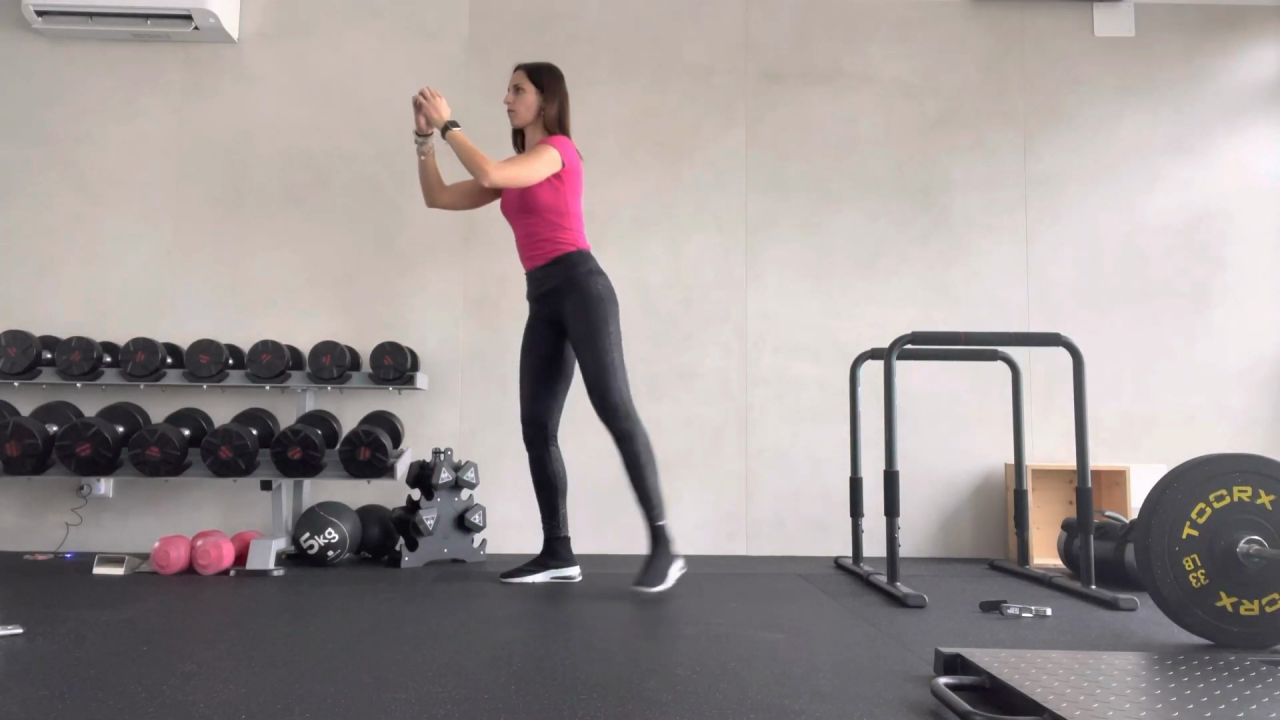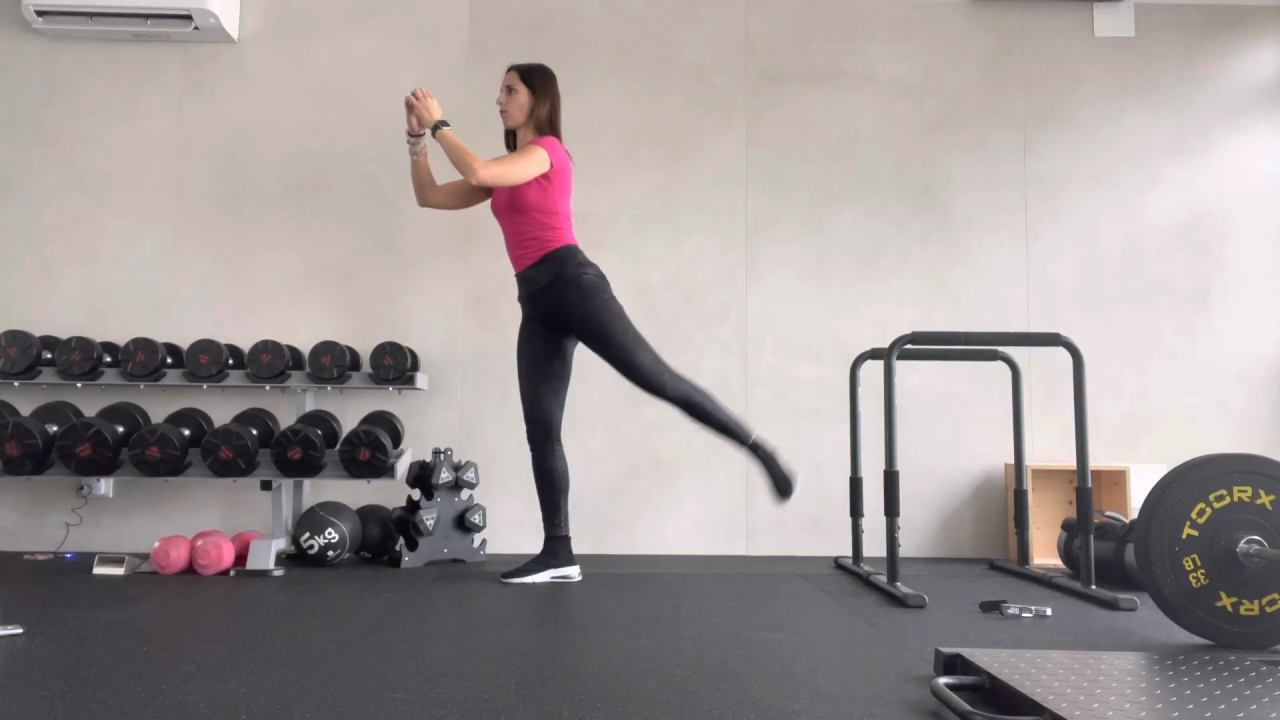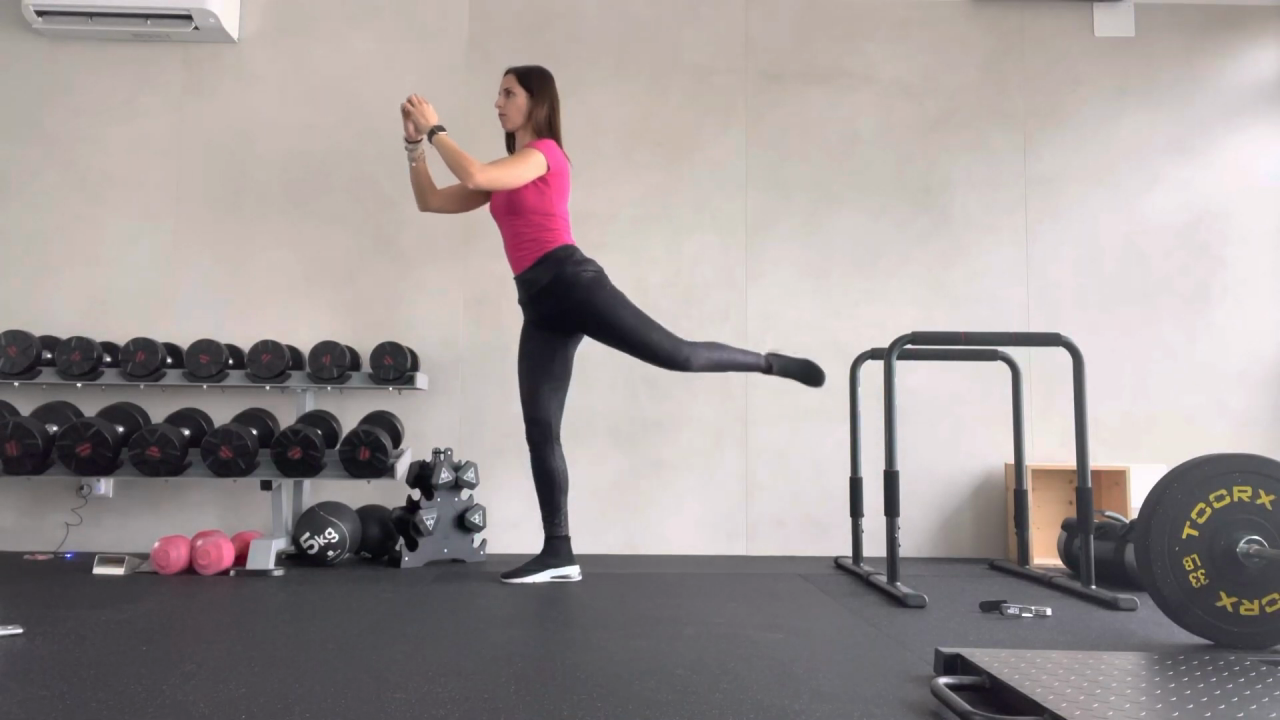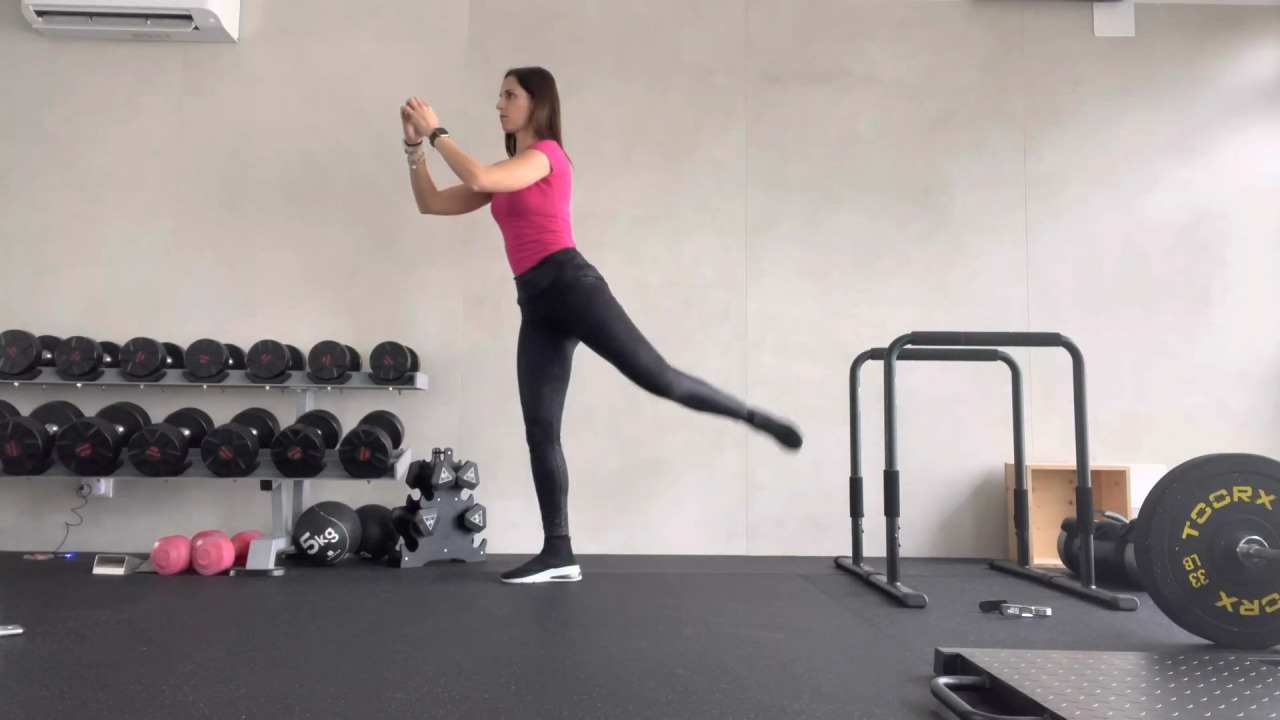
dt=0.2s
person 1, frame 1
left shoulder: (559, 149)
right shoulder: (521, 166)
left elbow: (489, 174)
right elbow: (439, 197)
left wrist: (449, 124)
right wrist: (426, 137)
left hip: (582, 288)
right hip: (545, 300)
left knee: (614, 408)
right knee: (536, 431)
left ankle: (661, 546)
right ankle: (558, 553)
person 1, frame 2
left shoulder: (546, 149)
right shoulder: (508, 168)
left elbow: (478, 172)
right elbow: (430, 196)
left wrist: (438, 123)
right wrist: (417, 136)
left hip: (575, 285)
right hip: (539, 302)
left knee: (655, 376)
right knee: (540, 429)
left ankle: (756, 447)
right ankle: (558, 553)
person 1, frame 3
left shoulder: (544, 153)
right shoulder: (506, 171)
left elbow: (473, 176)
right elbow: (431, 201)
left wrist: (435, 128)
right wrist: (415, 141)
left hip: (573, 281)
right hip: (538, 303)
left knee: (675, 354)
right knee: (540, 430)
left ankle: (776, 364)
right ankle: (558, 553)
person 1, frame 4
left shoulder: (546, 154)
right shoulder: (506, 172)
left elbow: (477, 179)
right elbow: (431, 203)
left wrist: (436, 131)
right wrist: (414, 143)
left hip: (571, 283)
right hip: (537, 304)
left knee: (656, 377)
right knee: (540, 430)
left ankle: (757, 417)
right ankle: (558, 553)
